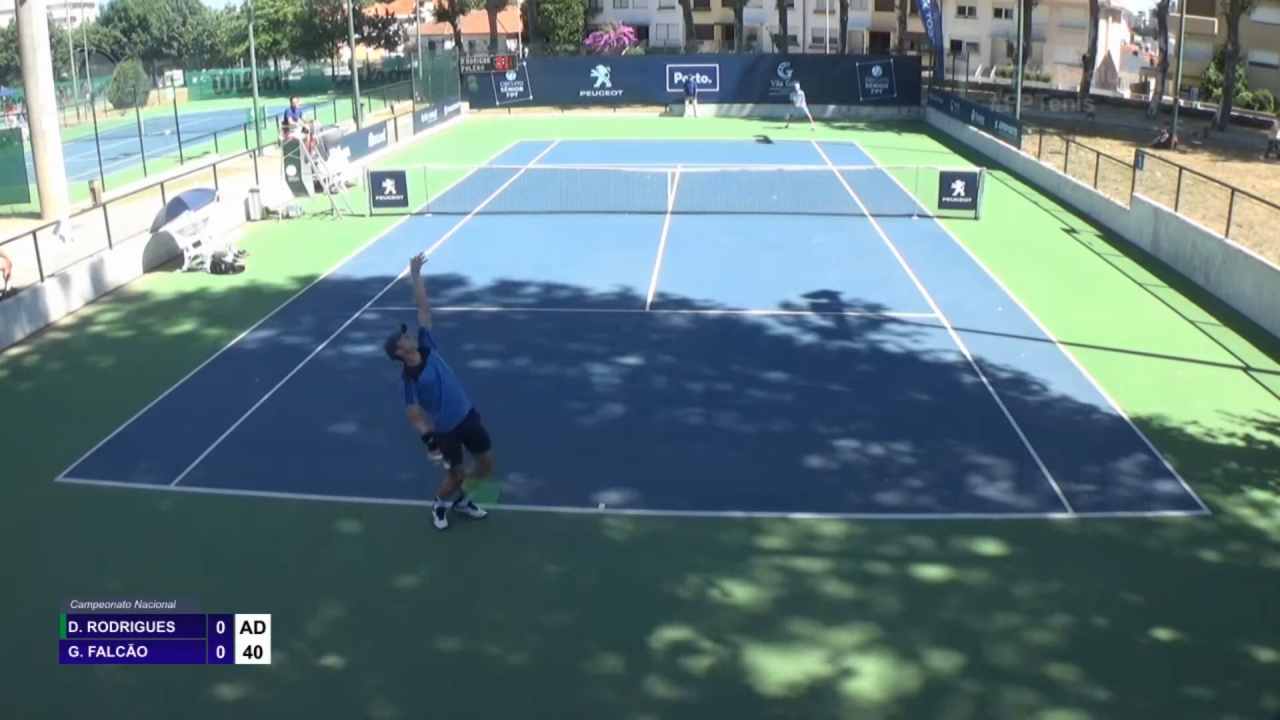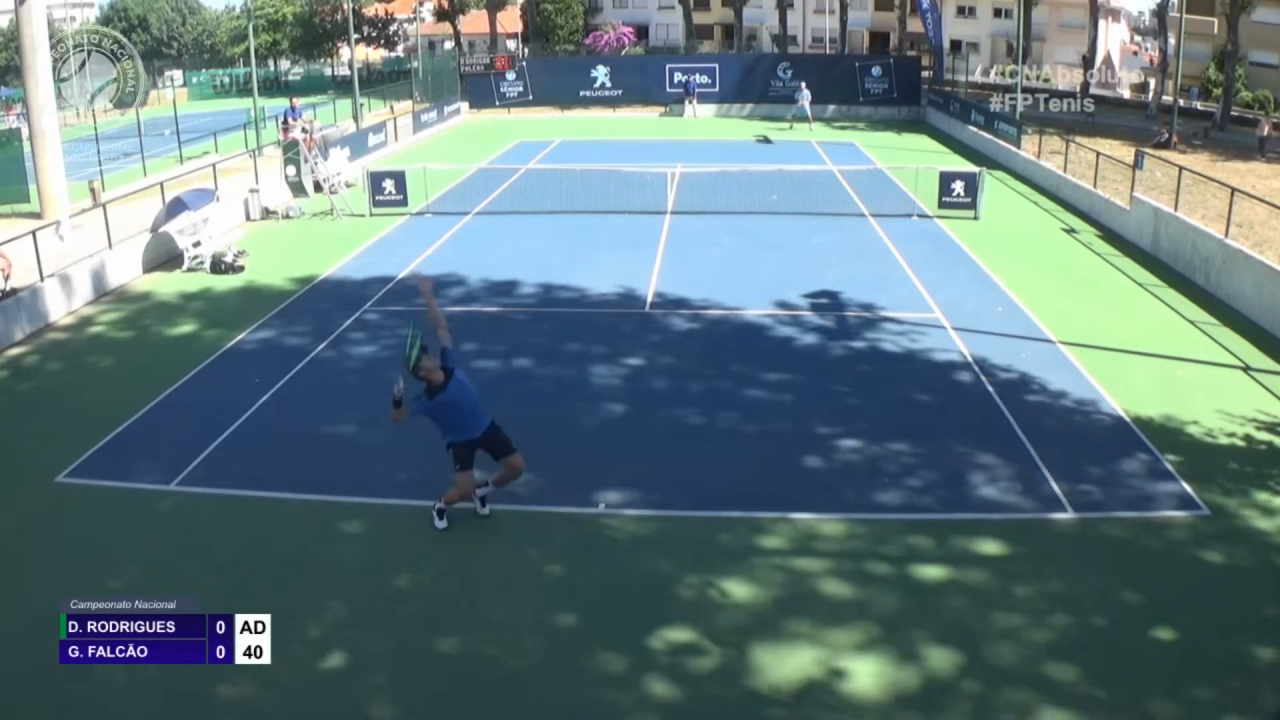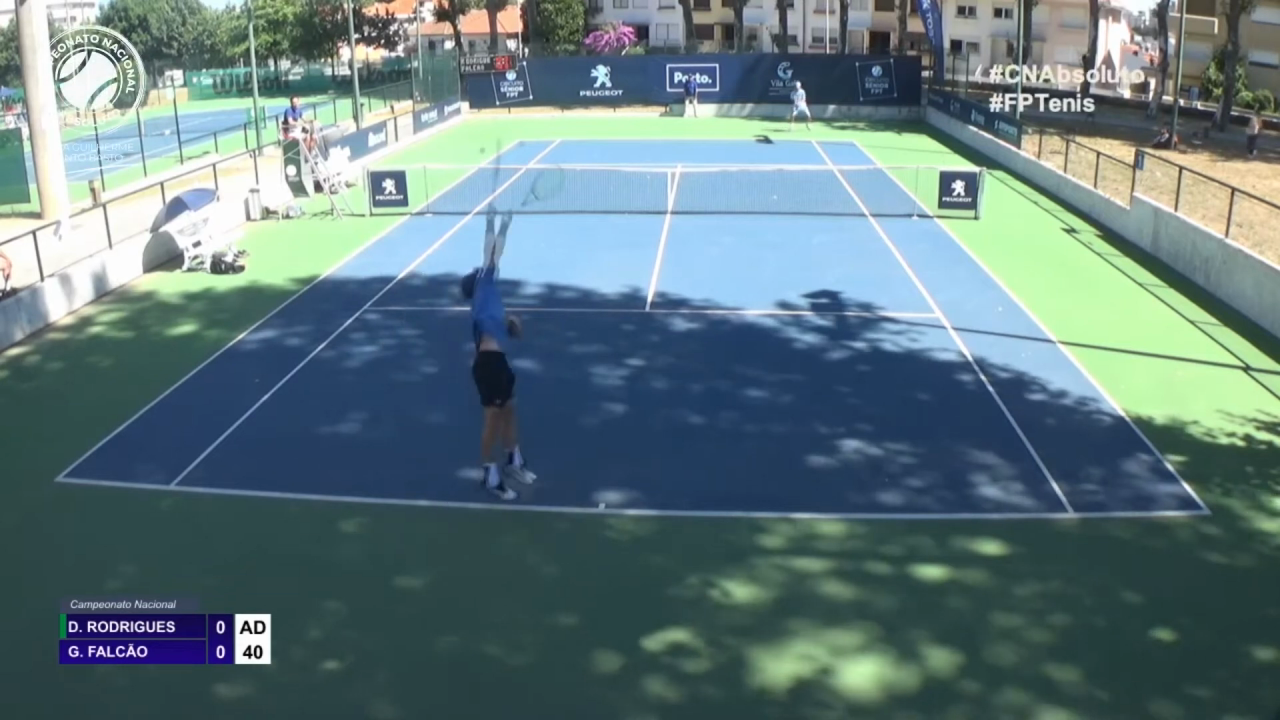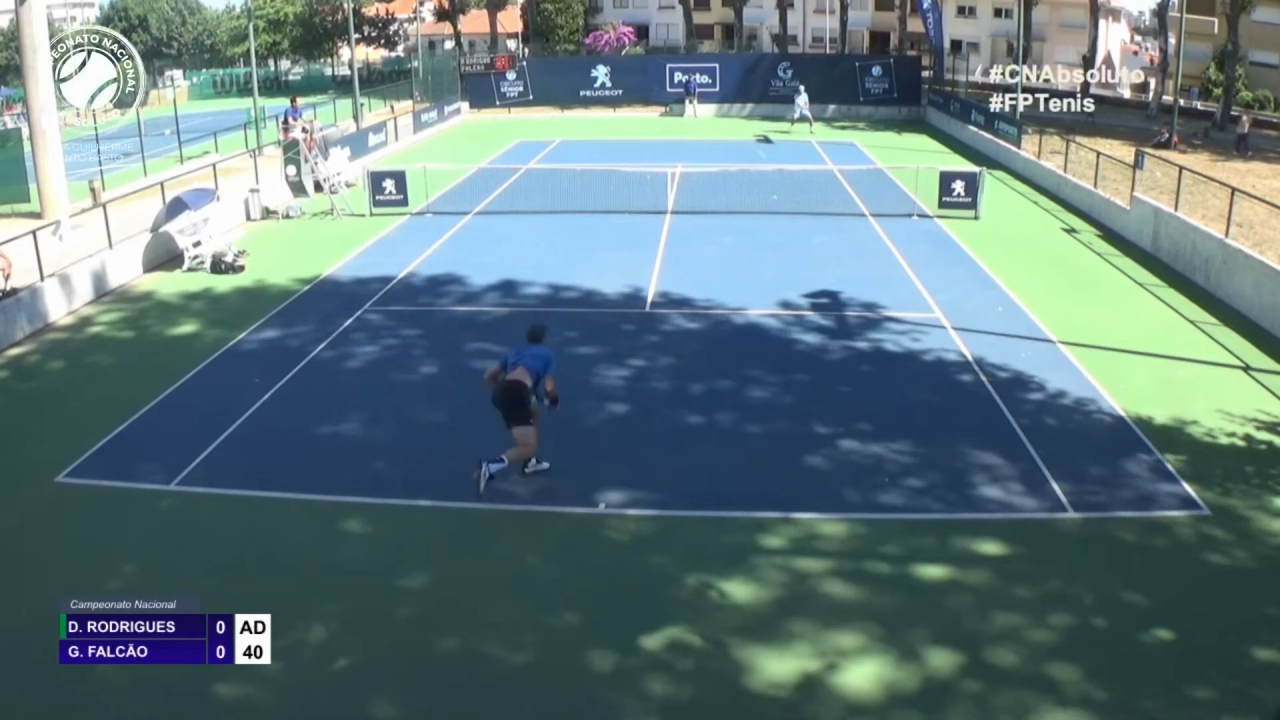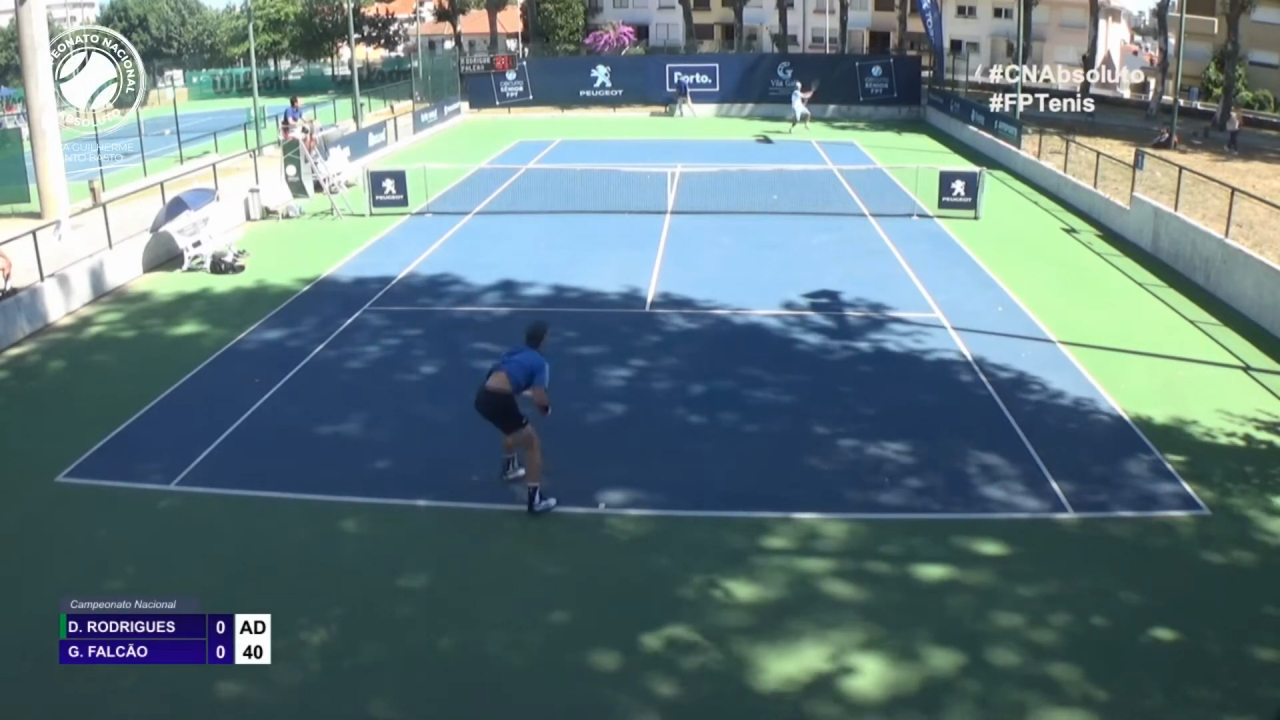
dt=0.4s
person 1, frame 1
left shoulder: (426, 347)
right shoulder: (409, 379)
left elbow: (424, 308)
right elbow: (414, 416)
left wrist: (416, 274)
right wrist: (431, 445)
left hip: (467, 415)
right hip: (444, 430)
left knee: (486, 463)
right knee: (456, 476)
left ankle: (462, 500)
right ankle: (440, 505)
person 1, frame 2
left shoulder: (450, 368)
right shoulder: (425, 399)
left elbow: (440, 327)
right elbow: (398, 418)
left wrist: (428, 296)
right wrist: (397, 399)
left hip: (487, 428)
right hip: (462, 441)
left knee: (516, 467)
right knee: (463, 489)
left ankle: (484, 489)
right ankle: (440, 505)
person 1, frame 3
left shoulder: (485, 301)
right shoulder: (483, 292)
left elbow: (513, 333)
right elbow: (490, 261)
left wrist: (510, 322)
left hip: (498, 362)
right hip: (490, 362)
left knee: (509, 410)
right knee: (494, 424)
left ankle: (514, 463)
right ankle: (491, 478)
person 1, frame 4
left shoulder: (516, 353)
right shoulder: (547, 354)
left elbow: (489, 376)
right elbow: (549, 388)
right wrist: (555, 400)
left hip: (501, 391)
right hip: (515, 392)
left knee: (532, 414)
right knee: (527, 447)
left ankle: (530, 462)
right ankle: (489, 467)
person 1, frame 5
left shoulder: (514, 352)
right shoulder: (539, 362)
right elbow: (540, 399)
left wrist: (526, 391)
right wrist: (546, 408)
left hip: (482, 398)
right hip: (499, 402)
left knee: (513, 428)
right knee: (532, 445)
left ankle: (509, 468)
right ankle: (535, 500)
